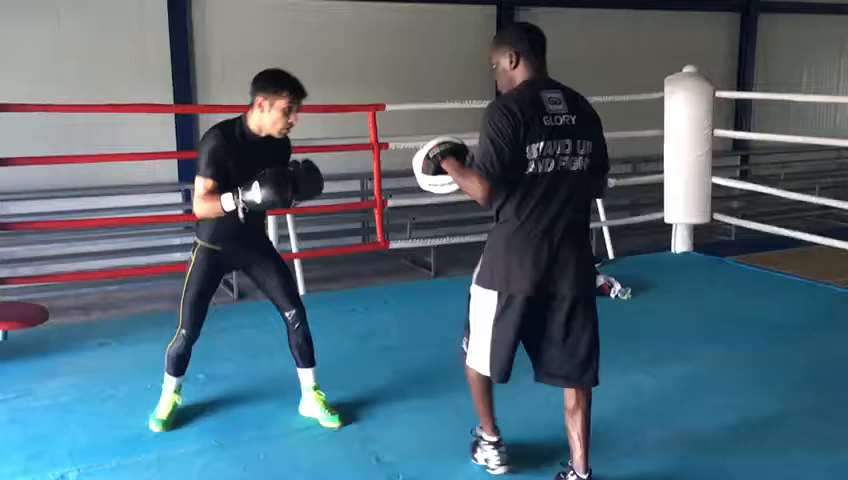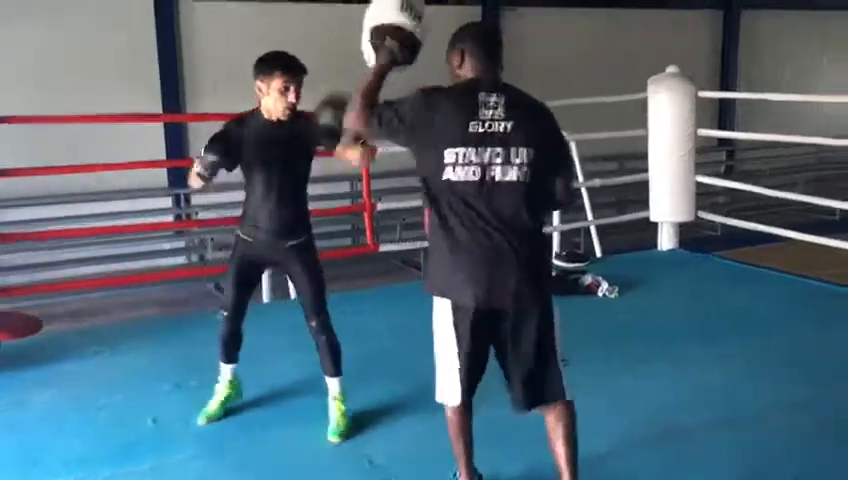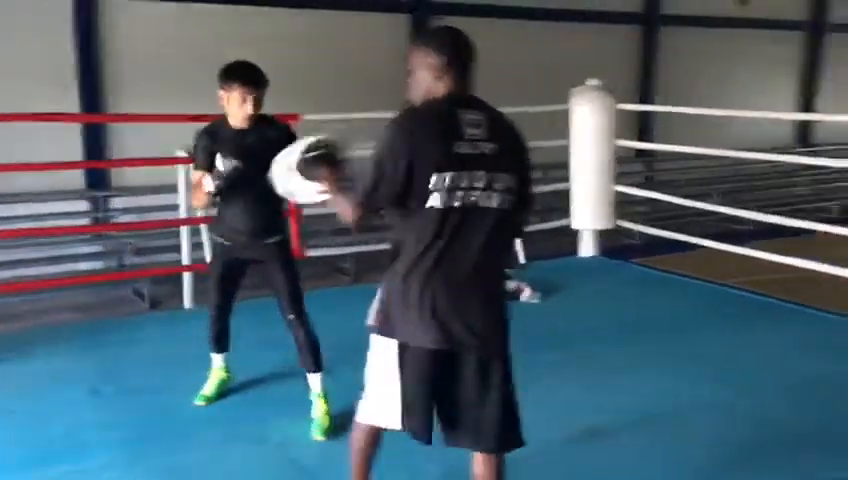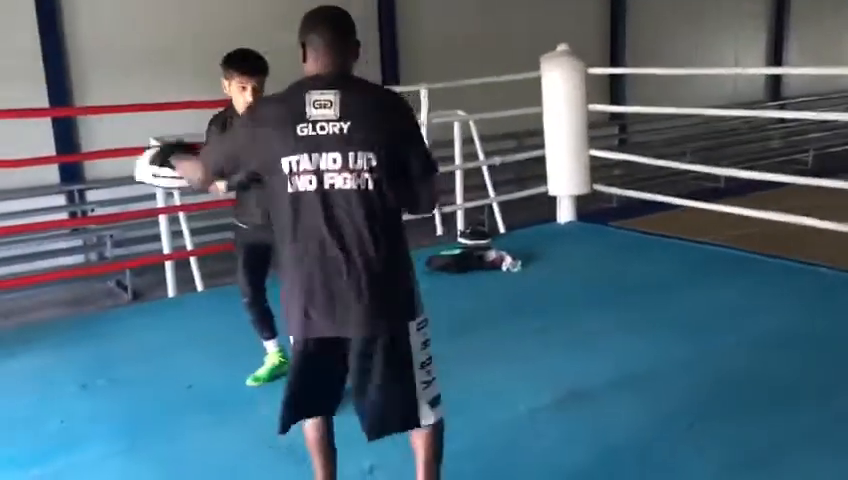
dt=0.7s
person 1, frame 1
left shoulder: (508, 109)
right shoulder: (583, 110)
left elbow: (483, 190)
right elbow: (596, 184)
left wrist: (449, 161)
left hip: (513, 260)
right hip: (573, 262)
left knee: (478, 354)
right knee: (575, 372)
left ankle: (490, 441)
person 1, frame 2
left shoulder: (431, 107)
right shoulder: (536, 114)
left elbow: (358, 122)
right elbow: (560, 195)
left wrist: (382, 65)
left hip: (459, 278)
right hip: (524, 276)
left knee: (455, 389)
right knee: (550, 390)
person 1, frame 3
left shoulder: (413, 126)
right shoulder: (506, 135)
left elbow: (357, 211)
right elbow: (516, 221)
left wrist: (328, 184)
left hip: (414, 301)
right hip: (482, 307)
left knee: (373, 409)
right knee: (487, 434)
person 1, frame 4
left shoulder: (265, 117)
right shoulder: (388, 107)
left elbow: (203, 172)
right elbow: (425, 200)
left wrist: (174, 161)
left hip: (309, 295)
right hip: (382, 293)
left knee: (315, 404)
right knee: (423, 408)
person 2, frame 1
left shoulder: (280, 145)
right shoulder: (219, 140)
right elbow: (201, 205)
left wrist: (298, 190)
right wrist: (246, 198)
left hip: (255, 241)
right hip: (214, 245)
left knee: (295, 313)
right knee: (188, 329)
left ankle: (311, 397)
right ankle: (170, 396)
person 2, frame 2
left shoulder: (307, 125)
right shoulder: (238, 129)
right elbow: (195, 182)
left wrist: (337, 136)
right wrist: (206, 165)
left hip: (295, 240)
right hip: (251, 236)
left knee: (318, 320)
right knee: (230, 316)
left ankle: (336, 401)
right ankle: (227, 385)
person 2, frame 3
left shoulder: (277, 131)
right shoulder: (209, 137)
right elbow: (197, 199)
right wrist: (213, 182)
left hip: (271, 238)
right hip: (229, 239)
left knee: (295, 316)
right knee: (217, 309)
left ankle: (319, 399)
right ankle: (220, 372)
person 2, frame 4
right shoulder: (220, 125)
right elbow: (216, 181)
right wrist: (226, 178)
right hip: (248, 225)
right knee: (250, 296)
right ankle: (276, 357)
